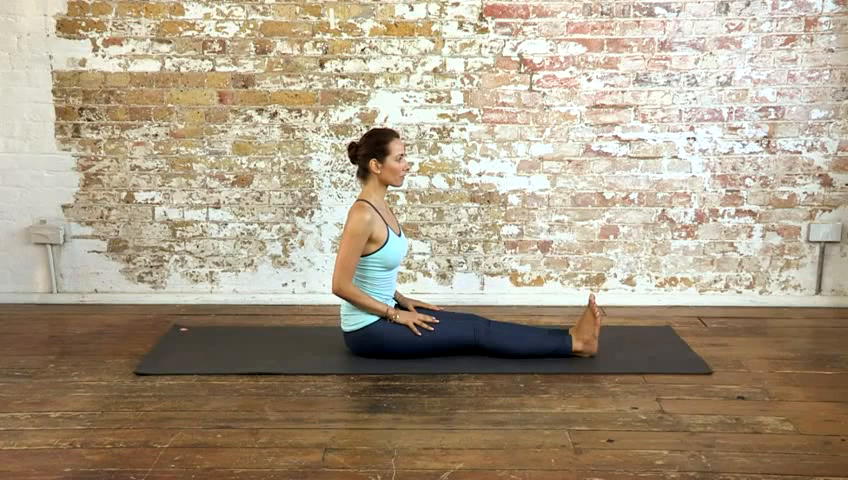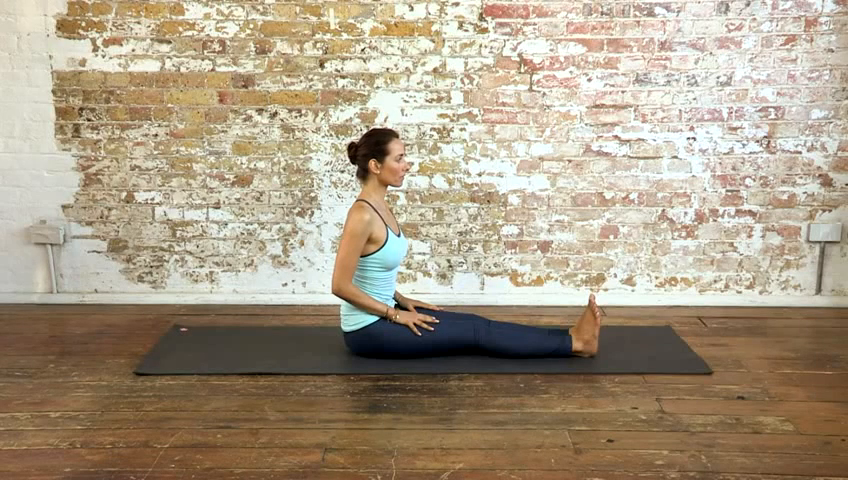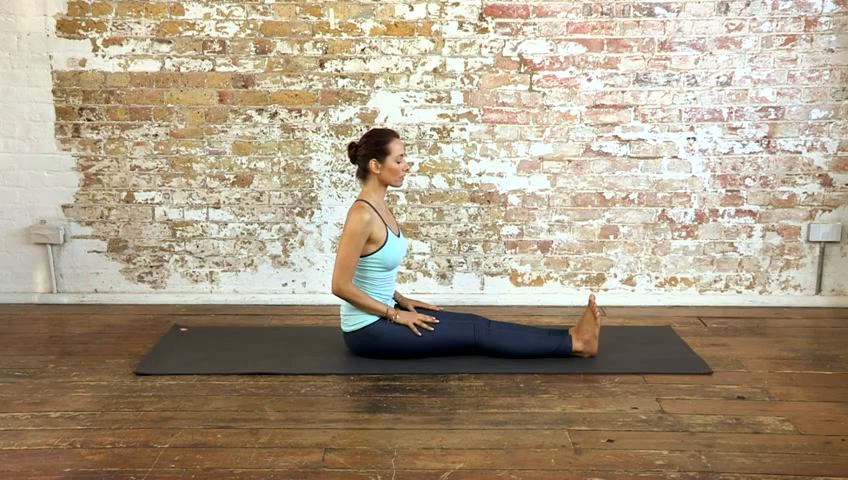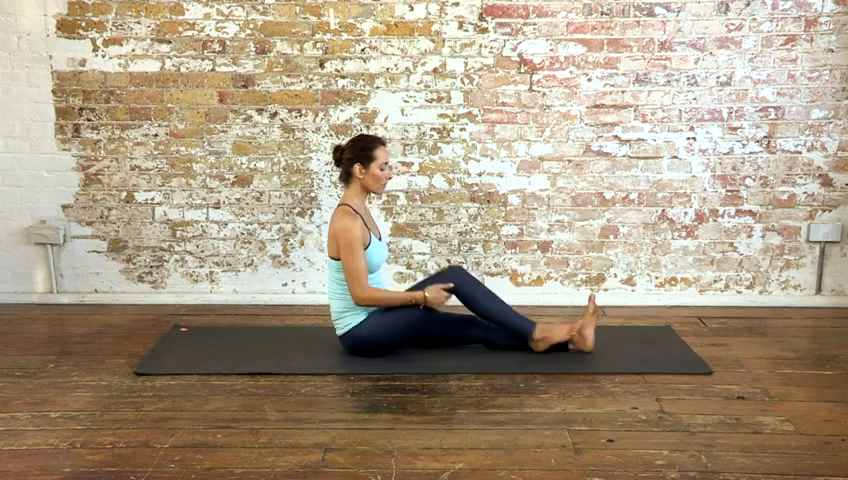
dt=1s
person 1, frame 1
left shoulder: (378, 205)
right shoulder: (363, 215)
right elbow: (341, 285)
left wrist: (400, 300)
right wrist: (395, 314)
left hip: (380, 315)
right hip: (368, 329)
left knee: (472, 324)
right knee: (474, 331)
left ankle: (568, 338)
right ankle: (573, 343)
person 1, frame 2
left shoulder: (378, 205)
right shoulder: (363, 215)
right elbow: (341, 285)
left wrist: (401, 301)
right wrist: (395, 314)
left hip: (379, 315)
right hip: (368, 329)
left knee: (473, 324)
right knee: (474, 332)
left ankle: (568, 338)
right ankle: (573, 344)
person 1, frame 3
left shoulder: (378, 206)
right shoulder: (363, 215)
right elbow: (341, 285)
left wrist: (401, 301)
right wrist: (395, 314)
left hip: (379, 317)
right hip: (368, 329)
left knee: (474, 324)
right knee: (475, 332)
left ankle: (569, 337)
right ankle: (574, 344)
person 1, frame 4
left shoulder: (357, 210)
right shoulder: (348, 221)
right elbow: (360, 294)
left wrist: (408, 301)
right wrist: (422, 297)
left hip: (371, 322)
right hip: (361, 332)
left knee: (473, 327)
right knee: (454, 276)
left ankle: (565, 339)
right ankle: (535, 333)
